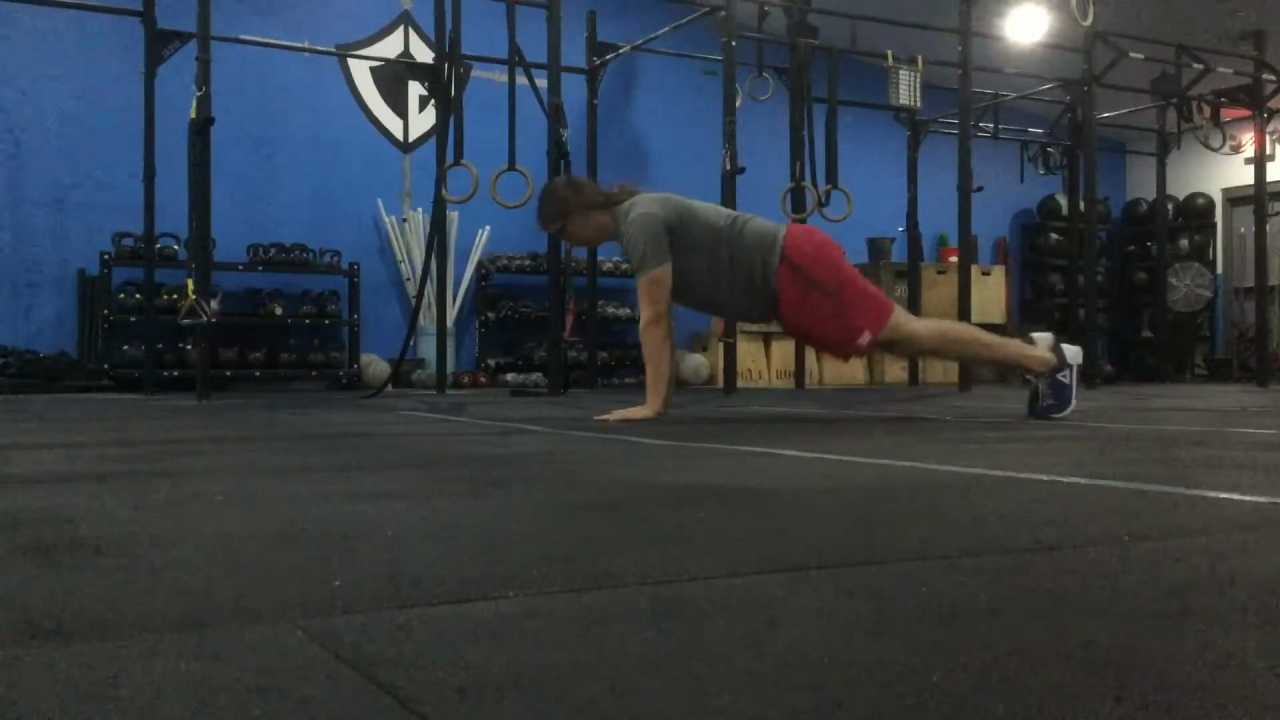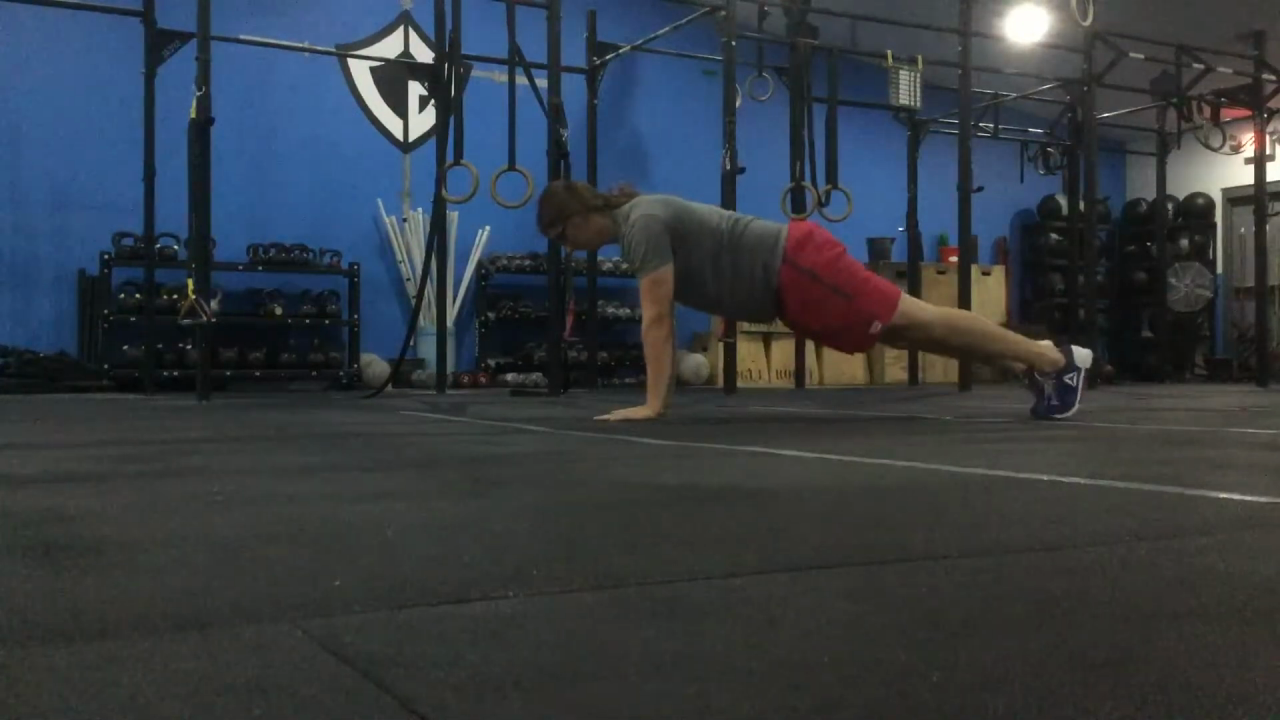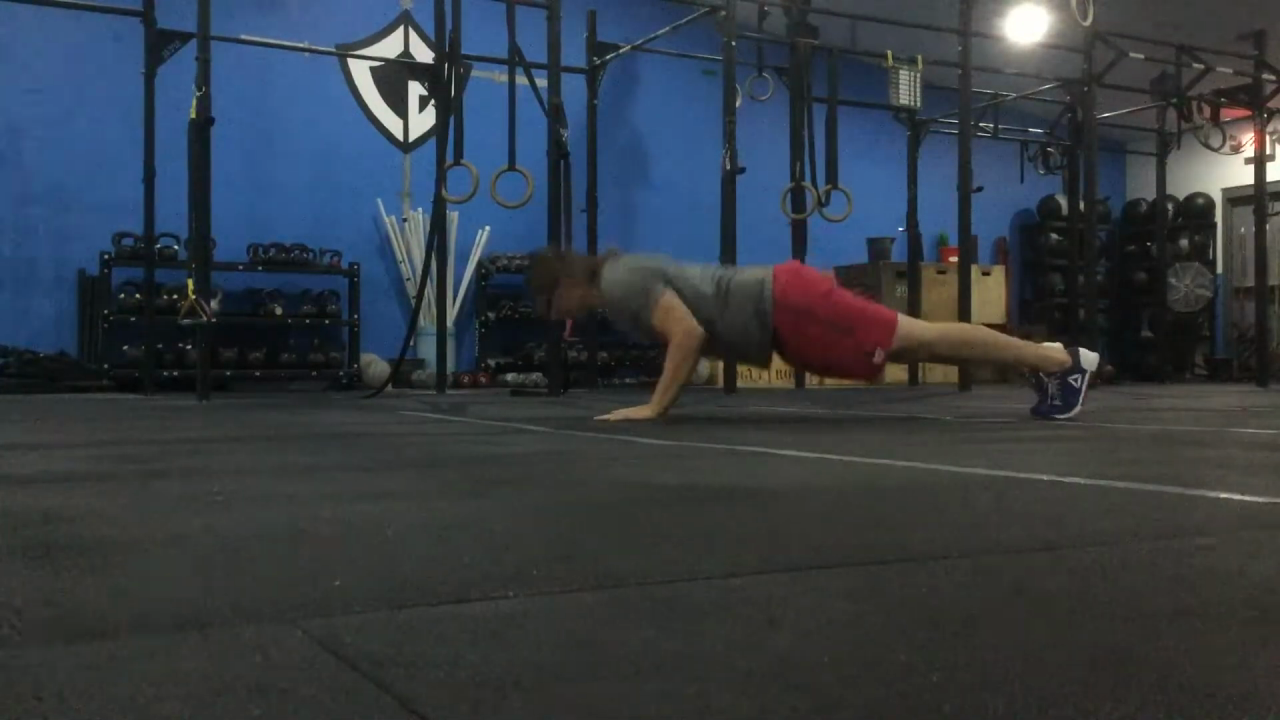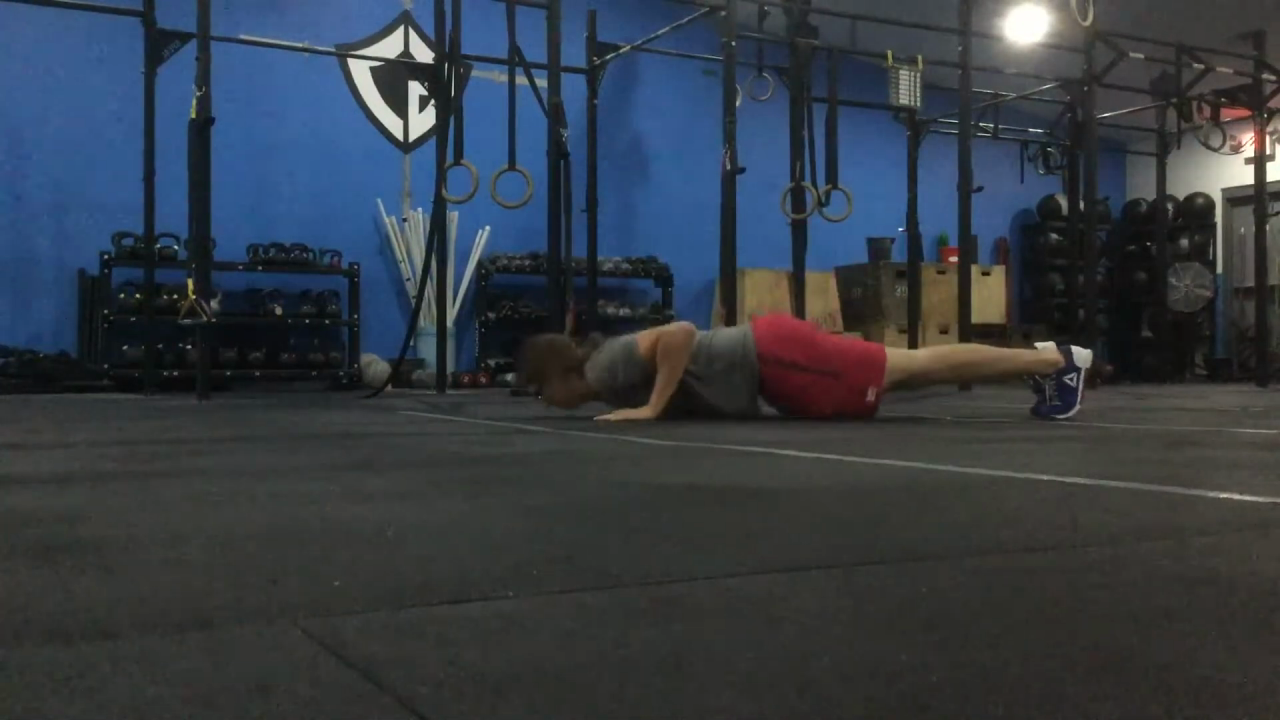
dt=0.5s
person 1, frame 1
left shoulder: (640, 222)
right shoulder: (639, 219)
left elbow: (654, 320)
right elbow: (659, 321)
left wrist: (652, 404)
right wrist: (661, 394)
left hip: (795, 266)
right hip: (790, 274)
left knee: (910, 333)
right knee: (901, 337)
left ankle: (1048, 362)
right ankle: (1027, 348)
person 1, frame 2
left shoulder: (640, 224)
right shoulder: (640, 221)
left elbow: (657, 319)
right elbow: (662, 318)
left wrist: (652, 404)
right wrist: (660, 397)
left hip: (798, 265)
right hip: (791, 275)
left knee: (920, 321)
right knee: (907, 333)
left ankle: (1057, 360)
right ankle: (1032, 364)
person 1, frame 3
left shoulder: (621, 283)
right shoulder: (620, 274)
left elbow: (689, 336)
right elbow: (684, 332)
left wrist: (654, 407)
right wrist: (661, 397)
left hip: (787, 307)
right hip: (781, 303)
left knee: (919, 339)
right knee: (912, 347)
left ankle: (1060, 362)
right ankle: (1043, 362)
person 1, frame 4
left shoulder: (606, 371)
right shoulder: (606, 358)
left elbow: (679, 333)
left wrist: (652, 407)
right wrist: (653, 398)
left hip: (773, 360)
right hip: (766, 354)
left knee: (914, 367)
right knee: (909, 367)
left ankle: (1055, 360)
right ankle: (1040, 358)
